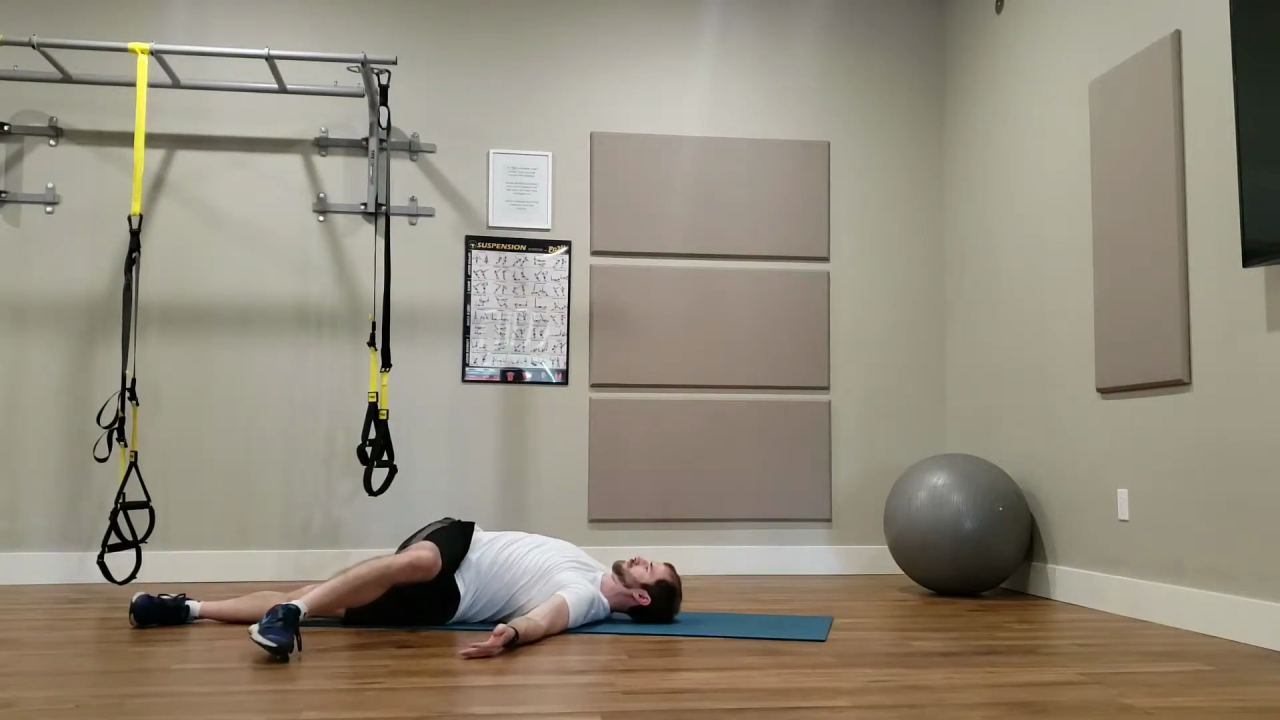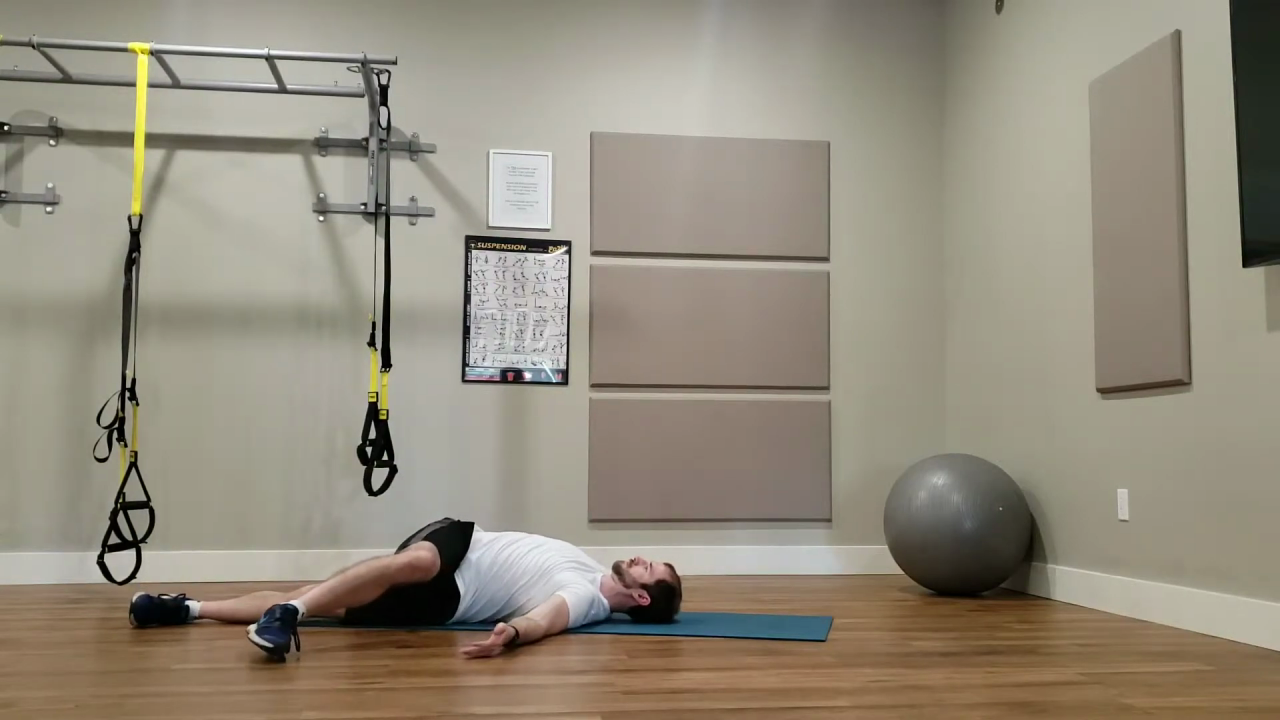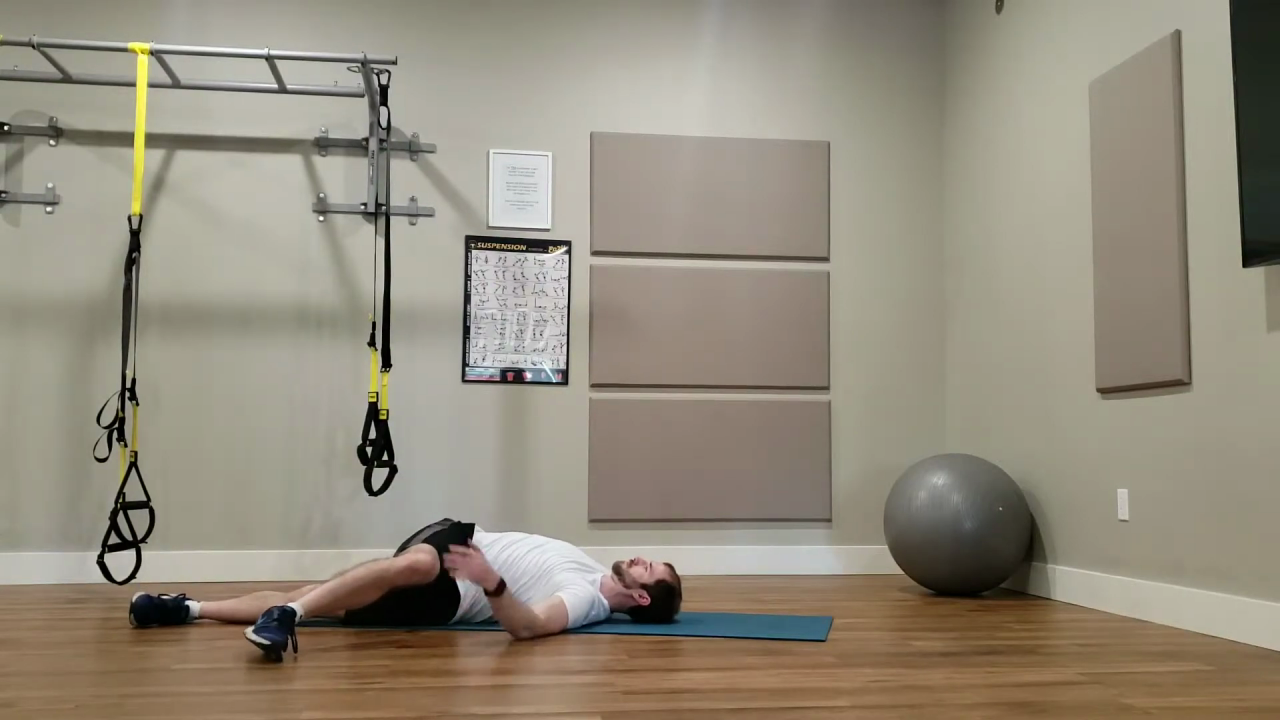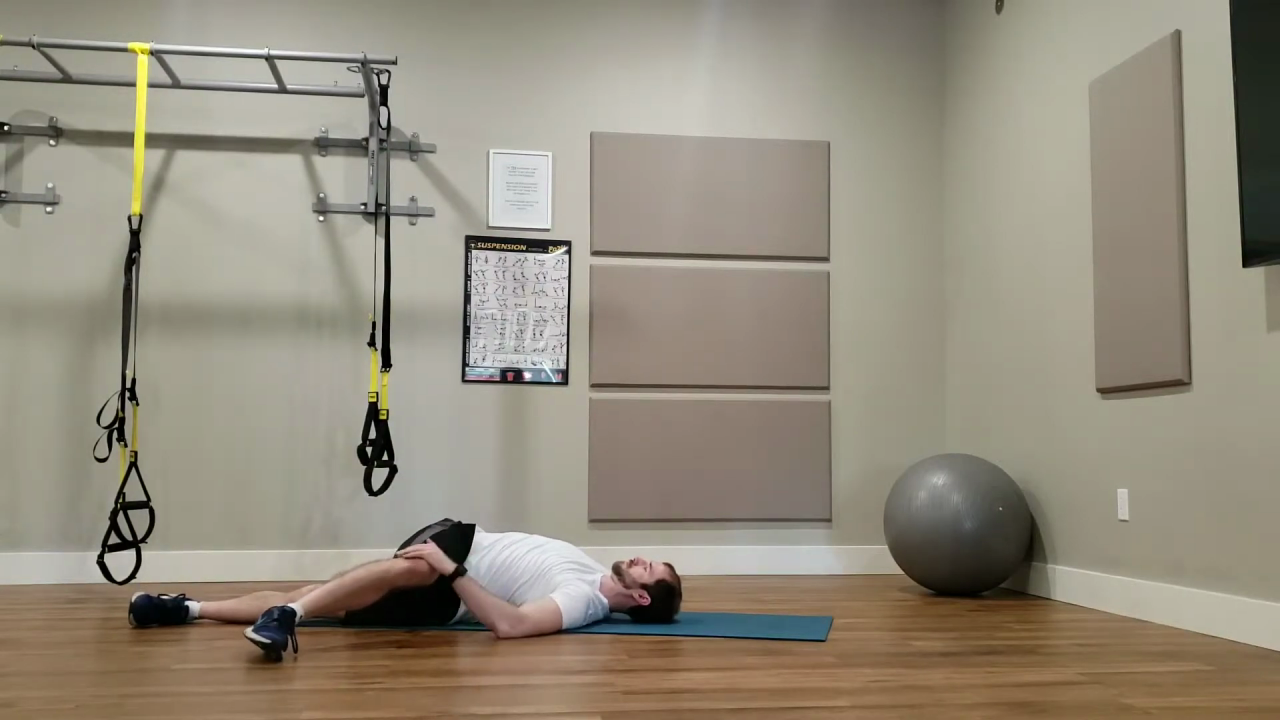
dt=0.3s
person 1, frame 1
left shoulder: (586, 600)
right shoulder: (595, 567)
left elbow: (542, 619)
left wrist: (509, 636)
left hip: (446, 598)
right knee: (415, 560)
left ankle: (230, 609)
person 1, frame 2
left shoulder: (586, 600)
right shoulder: (594, 569)
left elbow: (542, 619)
left wrist: (509, 634)
left hip: (444, 598)
right knee: (414, 559)
left ankle: (240, 610)
person 1, frame 3
left shoulder: (587, 603)
right shoulder: (595, 569)
left elbow: (527, 625)
left wrist: (492, 586)
left hip: (444, 602)
left ankle: (209, 609)
person 1, frame 4
left shoulder: (585, 603)
right shoulder: (595, 568)
left elbow: (508, 623)
left wrist: (452, 571)
left hip: (444, 601)
left knee: (384, 585)
left ankle: (238, 610)
